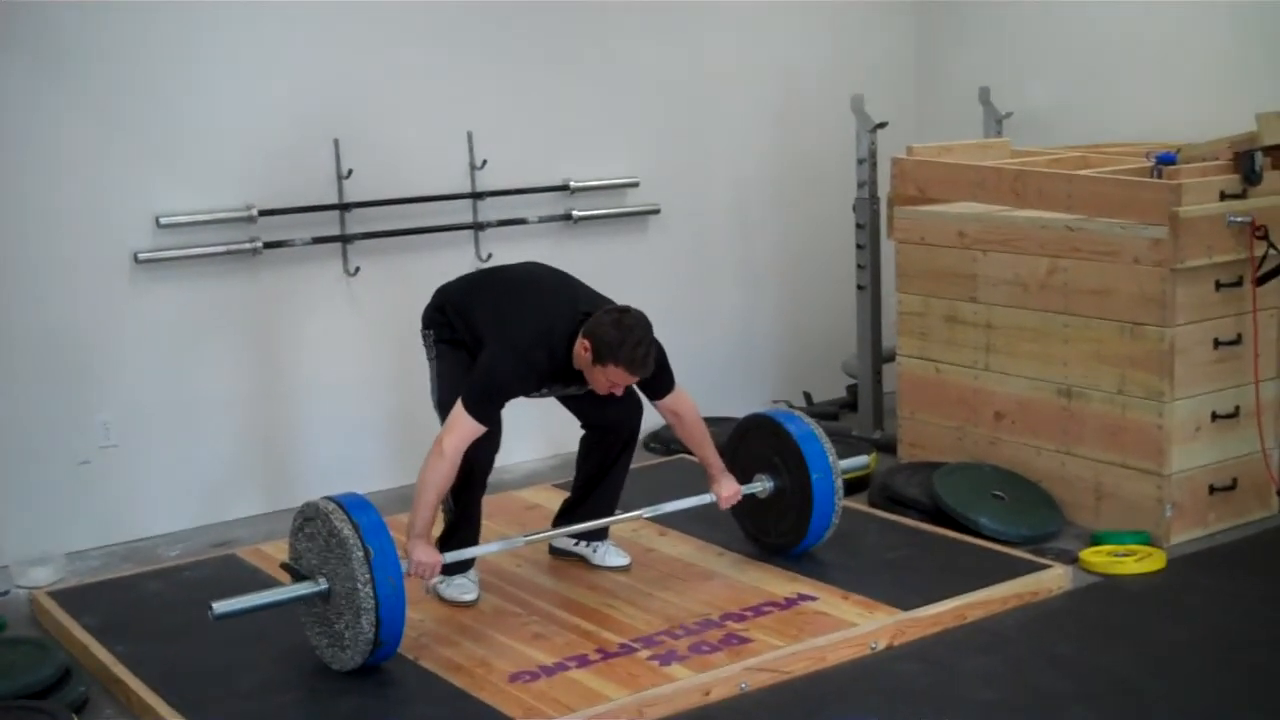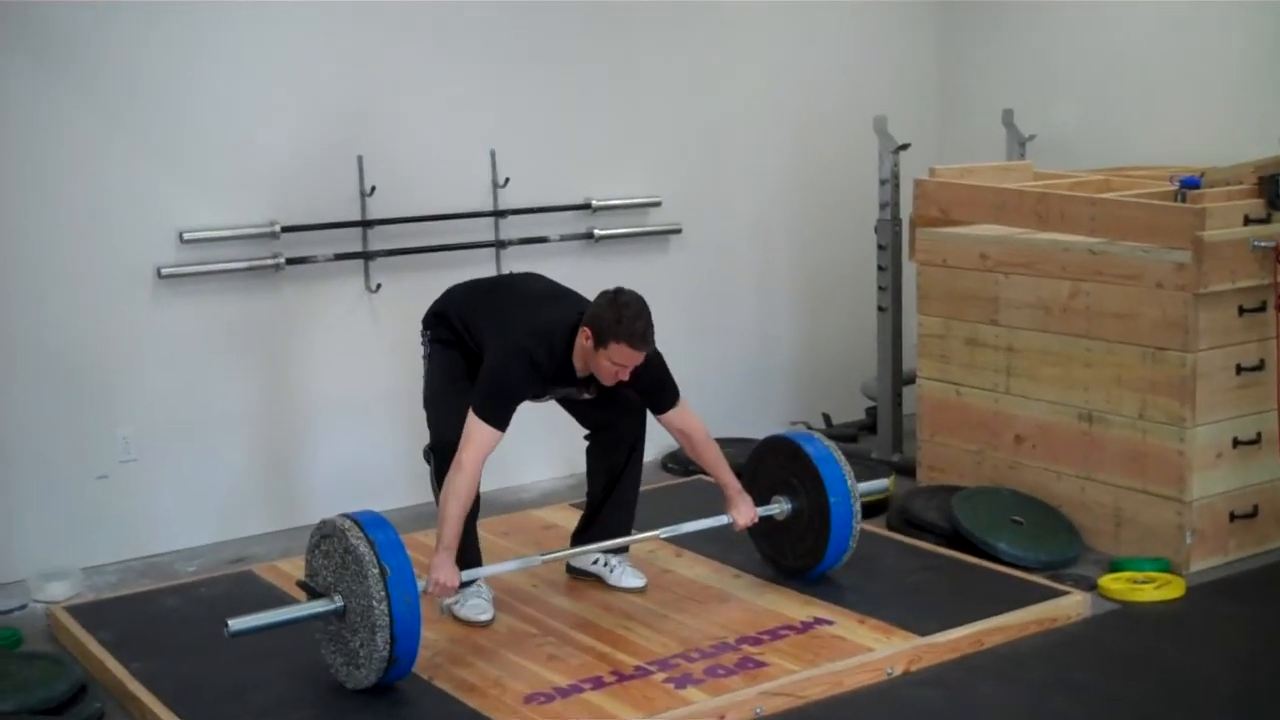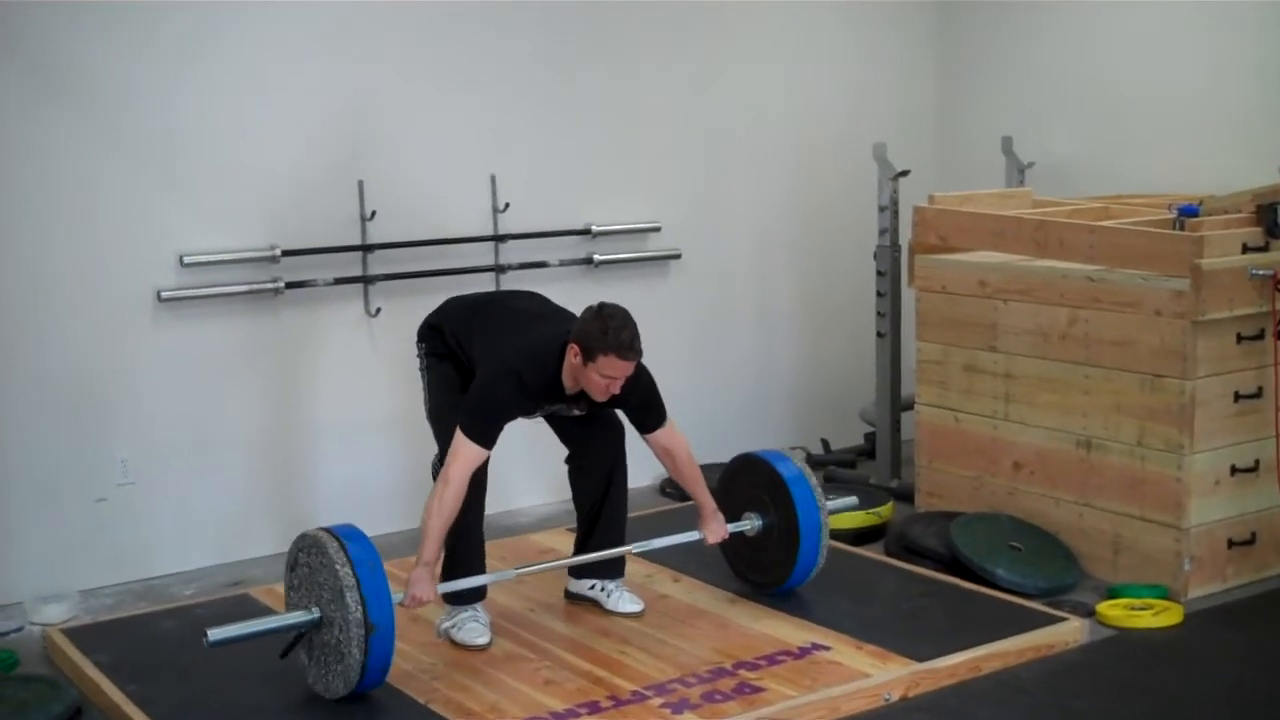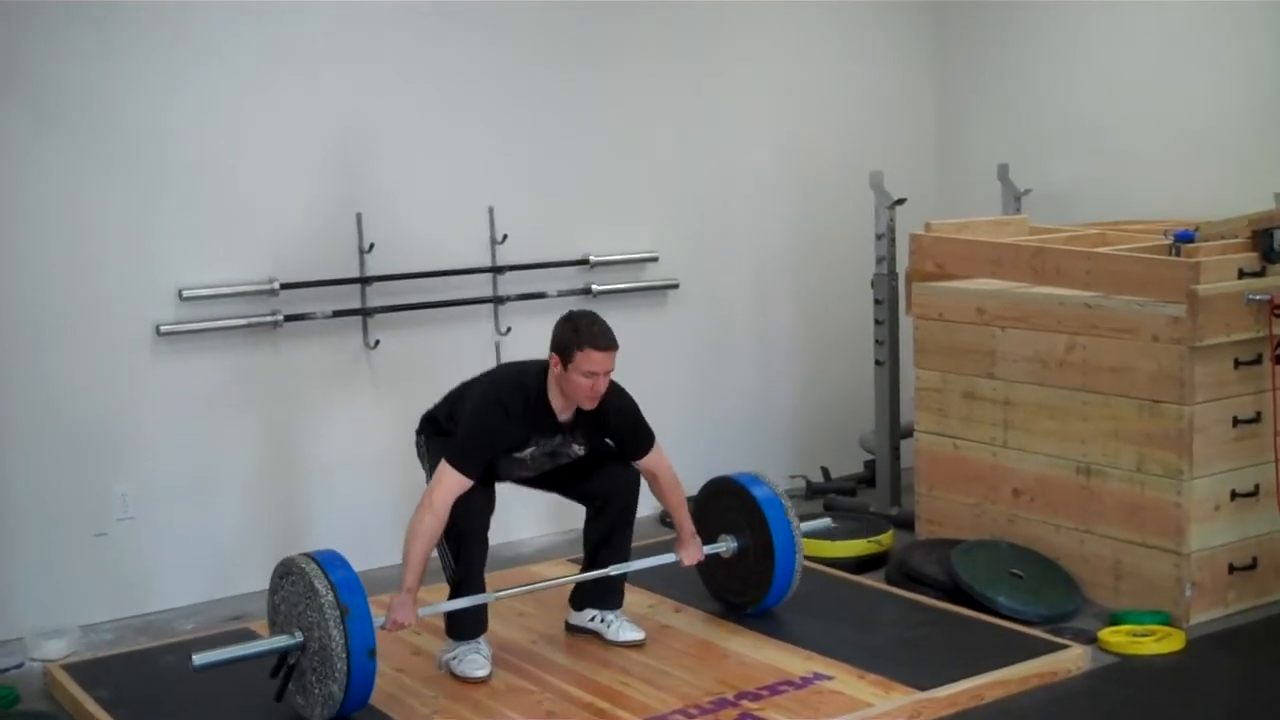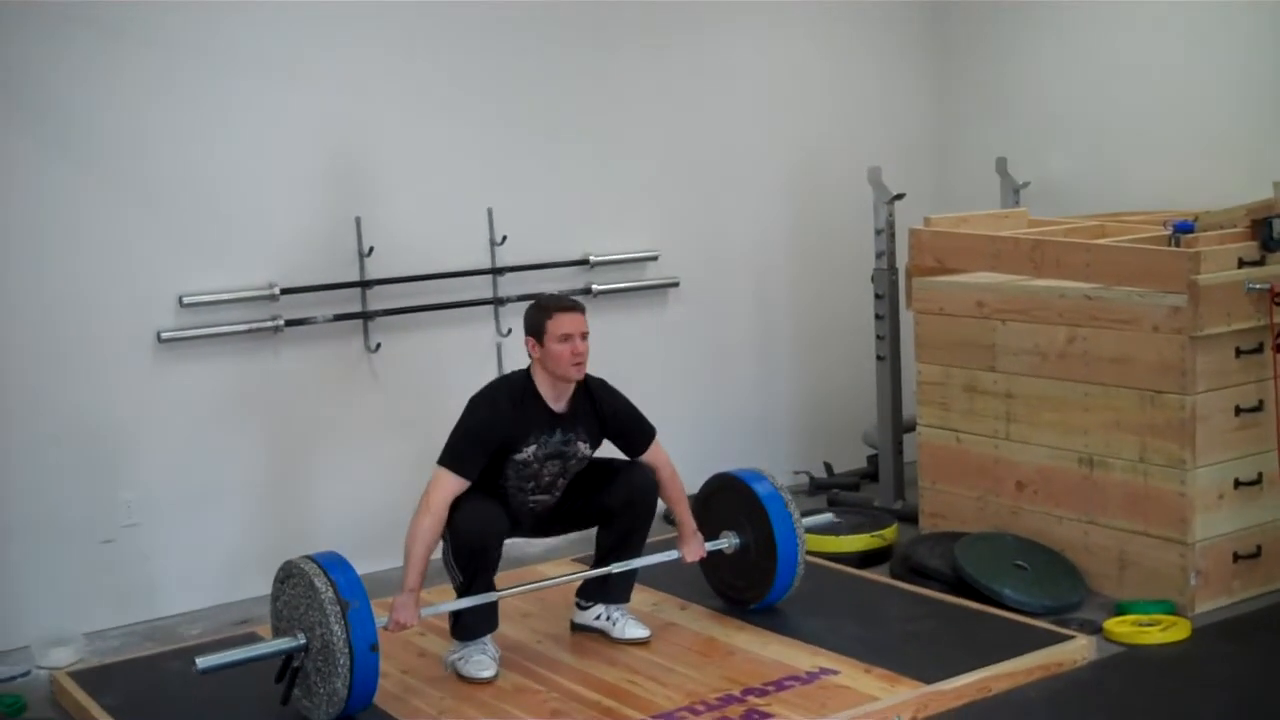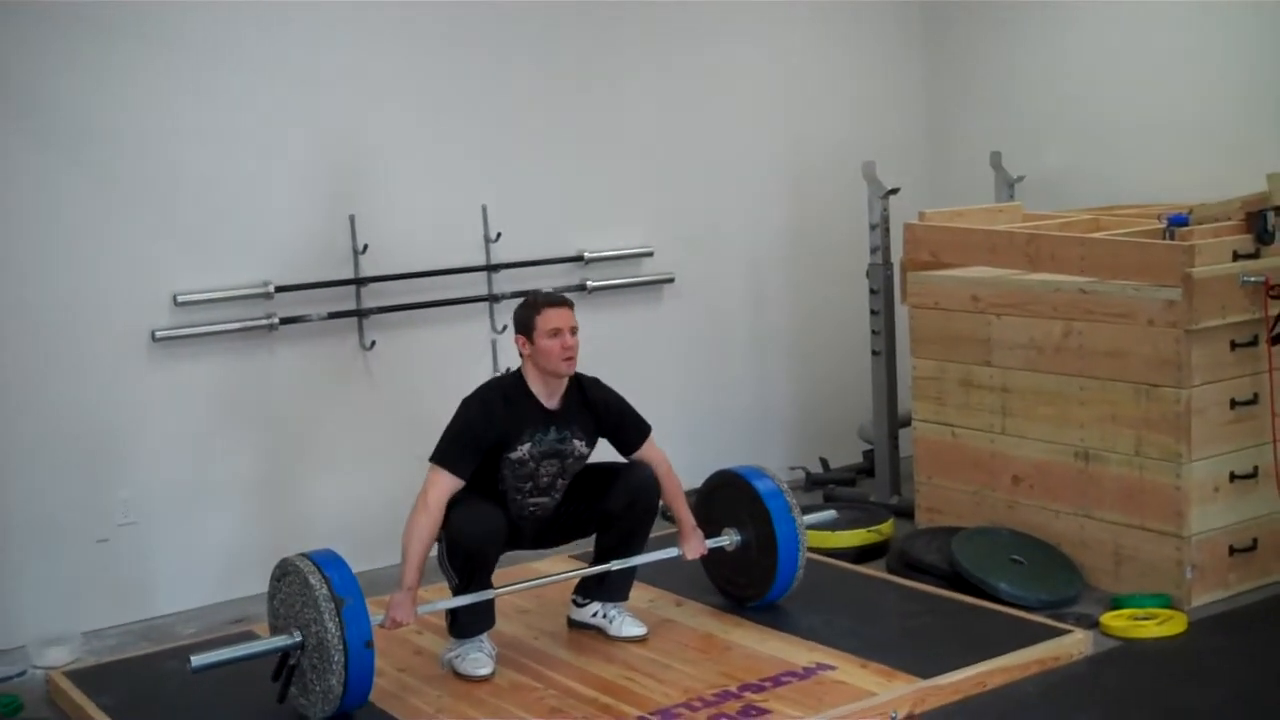
dt=0.4s
person 1, frame 1
left shoulder: (631, 345)
right shoulder: (520, 356)
left elbow: (677, 409)
right elbow: (449, 446)
left wrist: (718, 473)
right wrist: (418, 539)
right hip: (455, 328)
left knee: (622, 416)
right knee: (477, 441)
left ankle: (579, 532)
right ankle: (453, 563)
person 1, frame 2
left shoulder: (633, 353)
right shoulder: (523, 355)
left elbow: (684, 425)
right elbow: (469, 457)
left wrist: (735, 494)
right wrist: (444, 557)
right hip: (455, 334)
left knee: (625, 419)
right knee: (450, 439)
left ankle: (596, 549)
right ankle: (464, 580)
person 1, frame 3
left shoulder: (624, 371)
right shoulder: (514, 372)
left elbow: (668, 444)
right elbow: (456, 473)
left wrist: (708, 512)
right wrist: (423, 568)
right hip: (449, 348)
left knee: (603, 440)
right knee: (469, 466)
left ankle: (594, 575)
right ankle: (462, 603)
person 1, frame 4
left shoulder: (612, 402)
right shoulder: (500, 402)
left elbow: (656, 469)
right elbow: (438, 500)
left wrist: (687, 535)
right wrist: (407, 594)
right hip: (451, 438)
left knee: (620, 480)
right knee: (469, 507)
left ankle: (594, 607)
right ankle: (465, 637)
person 1, frame 5
left shoulder: (601, 399)
right shoulder: (496, 406)
left elbow: (659, 464)
right elbow: (437, 498)
left wrist: (688, 531)
right wrist: (409, 594)
left hip: (549, 498)
right hip: (486, 501)
left knee: (639, 484)
right knee: (478, 524)
left ankle: (598, 604)
right ankle: (472, 637)
person 1, frame 6
left shoulder: (594, 397)
right shoulder: (489, 407)
left elbow: (655, 461)
right elbow: (433, 498)
left wrist: (688, 528)
right wrist: (406, 591)
left hip: (552, 511)
right hip: (492, 516)
left knee: (640, 485)
right knee: (473, 528)
left ankle: (595, 602)
right ankle: (469, 634)
